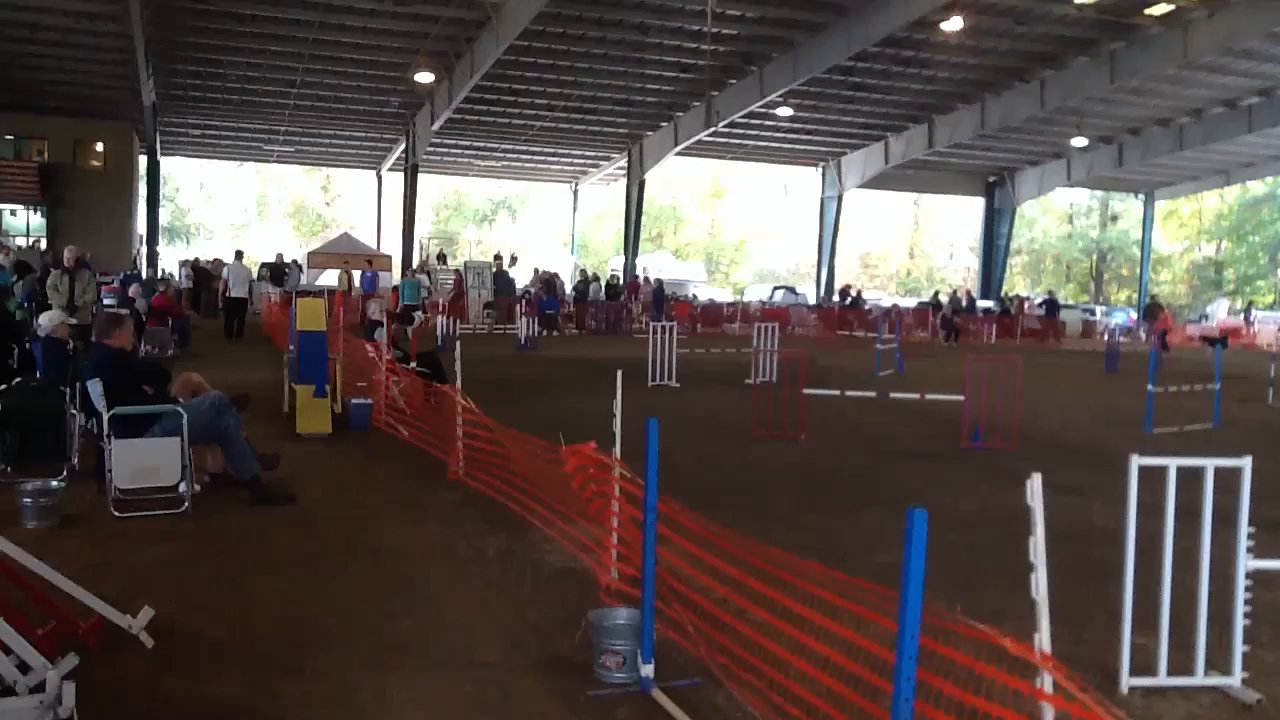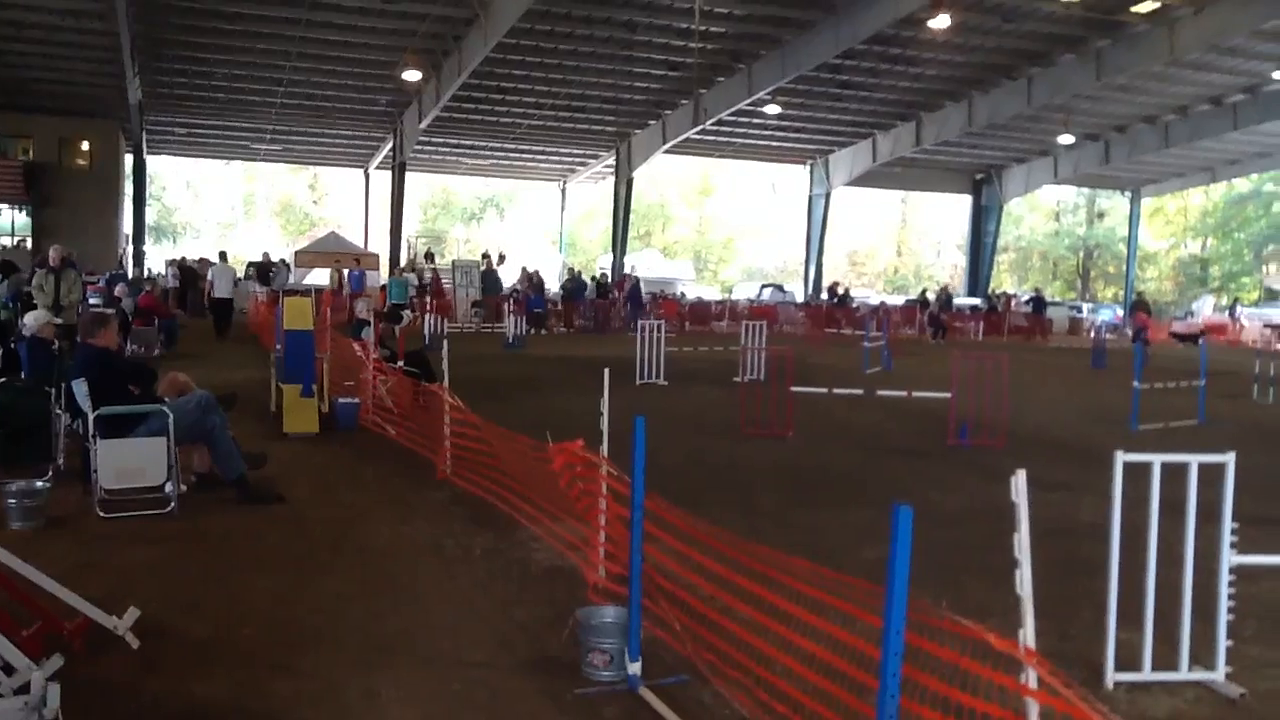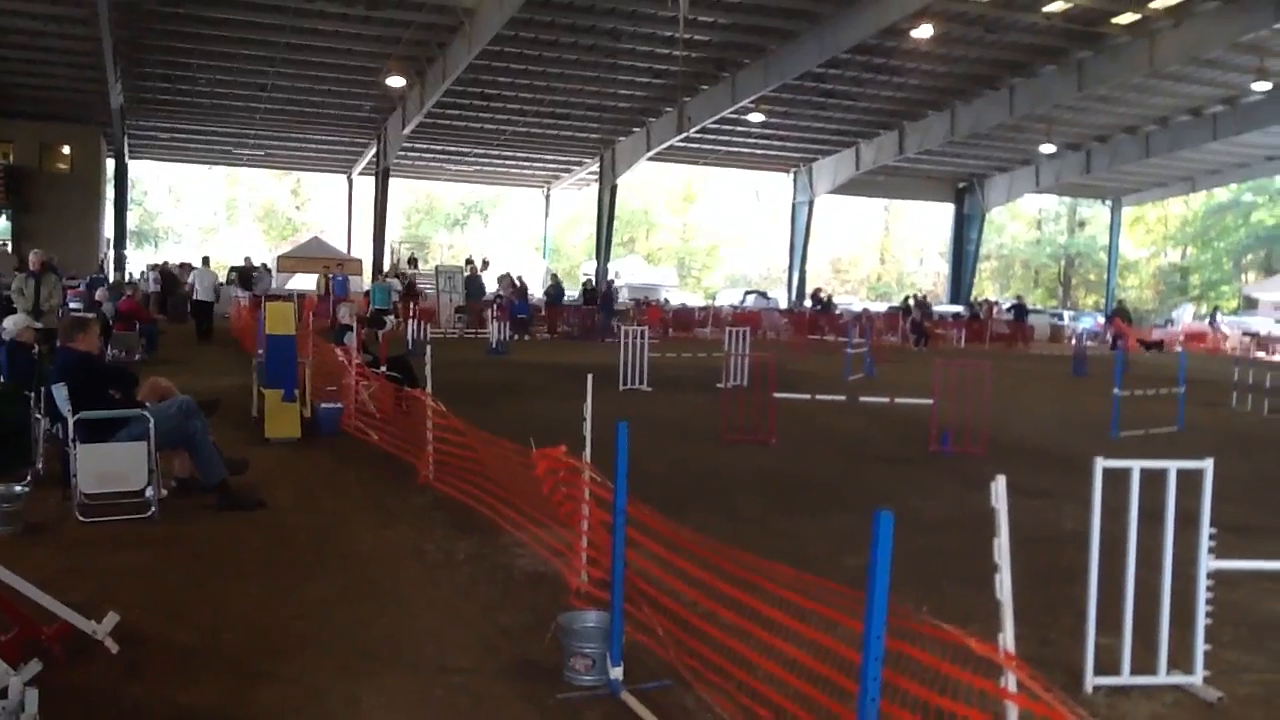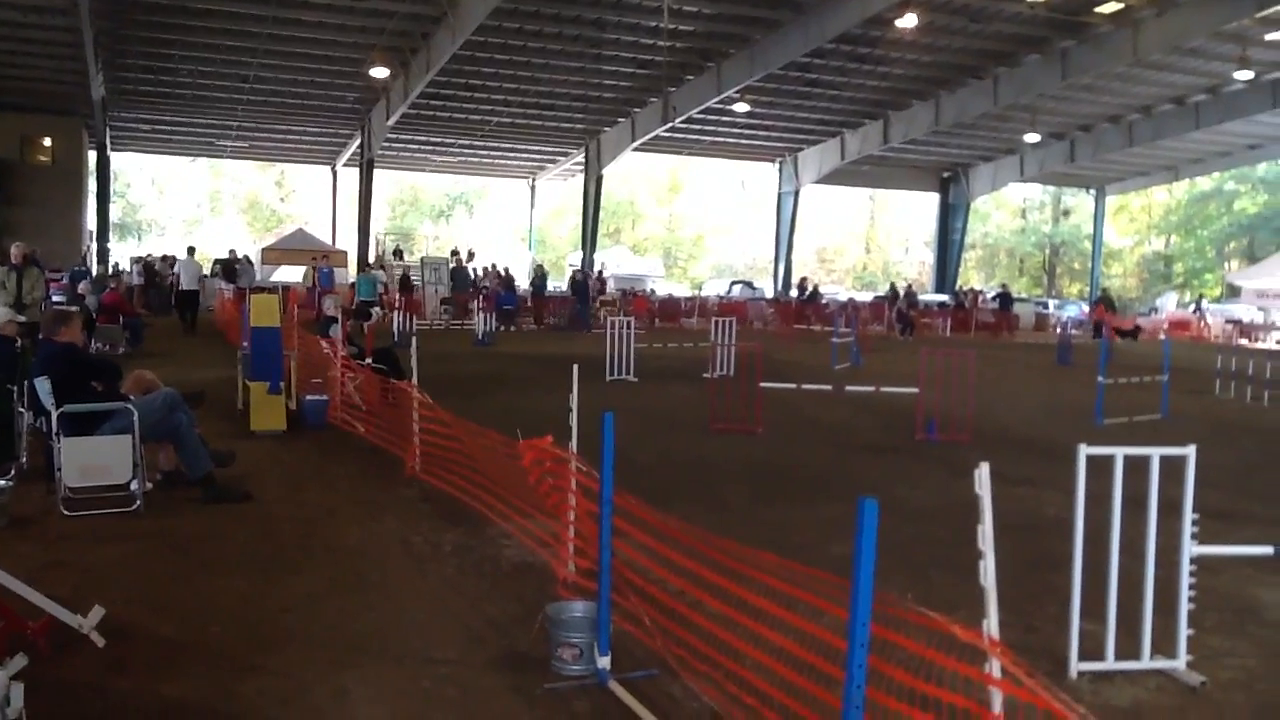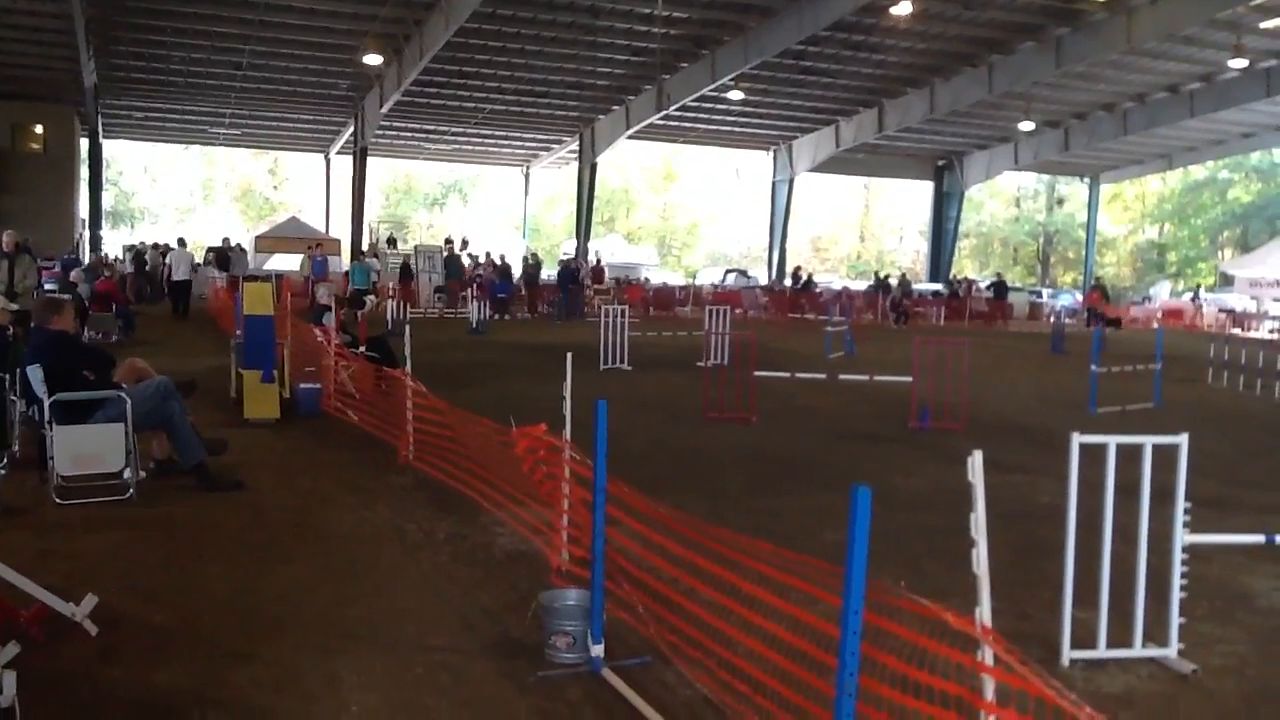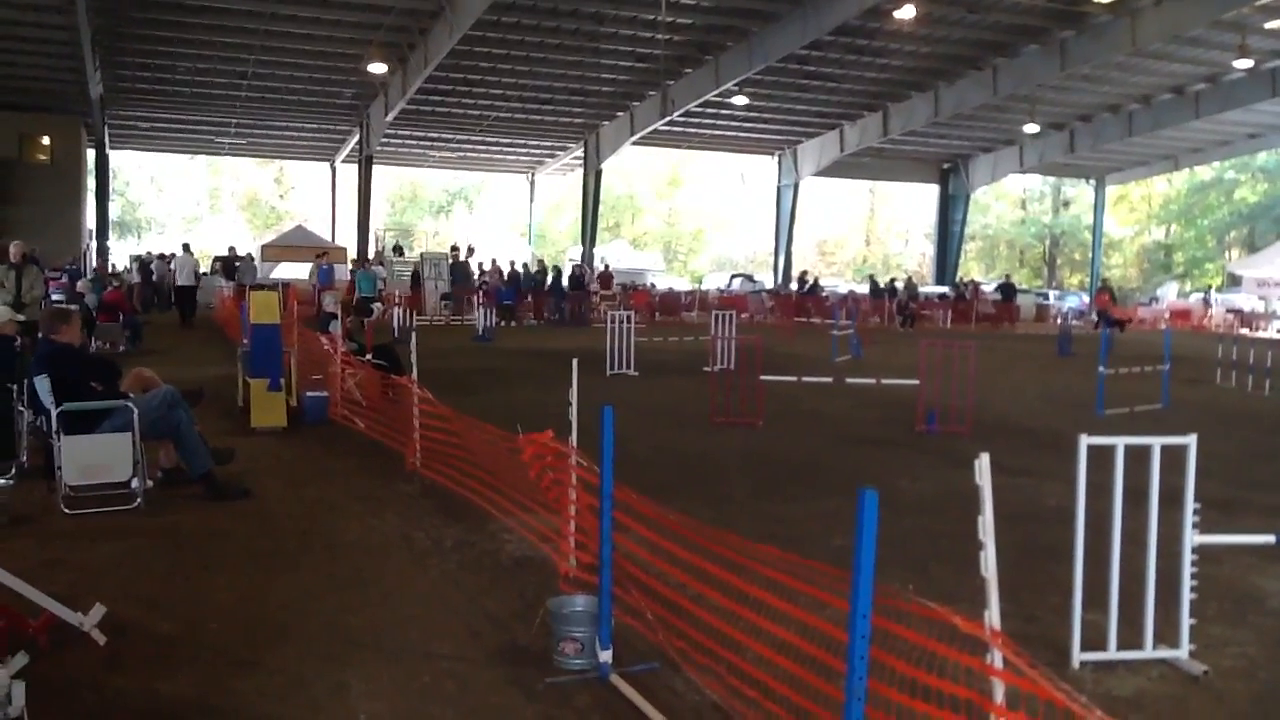
dt=0.3s
person 1, frame 1
left shoulder: (98, 357)
right shoulder: (115, 358)
right elbow: (162, 377)
left hip: (137, 428)
right hip: (148, 429)
left knee: (223, 421)
right knee: (218, 400)
left ankle: (254, 484)
person 1, frame 2
left shoulder: (83, 357)
right shoulder: (100, 357)
right elbow: (148, 376)
left hip: (122, 428)
right hip: (133, 429)
left knee: (210, 422)
right knee: (204, 400)
left ankle: (242, 485)
person 1, frame 3
left shoulder: (63, 361)
right shoulder: (80, 361)
right elbow: (129, 380)
left hip: (103, 432)
right hip: (115, 434)
left knee: (192, 427)
right knee: (186, 405)
left ankle: (223, 491)
right ankle: (218, 461)
person 1, frame 4
left shoulder: (46, 354)
right shoulder: (64, 352)
right elbow: (113, 373)
left hip: (87, 426)
right hip: (99, 426)
left knee: (176, 420)
right knee: (170, 397)
left ankle: (209, 484)
right ankle: (204, 455)
person 1, frame 5
left shoulder: (38, 342)
right shoulder: (56, 341)
right elbow: (105, 362)
left hip: (78, 414)
right hip: (92, 415)
left knee: (168, 408)
right knee: (163, 386)
left ankle: (201, 472)
right ankle: (196, 442)
person 1, frame 6
left shoulder: (45, 353)
right shoulder: (62, 353)
right elbow: (112, 372)
left hip: (86, 424)
right hip: (98, 426)
left knee: (175, 416)
right knee: (170, 395)
left ankle: (209, 480)
right ankle: (204, 453)
